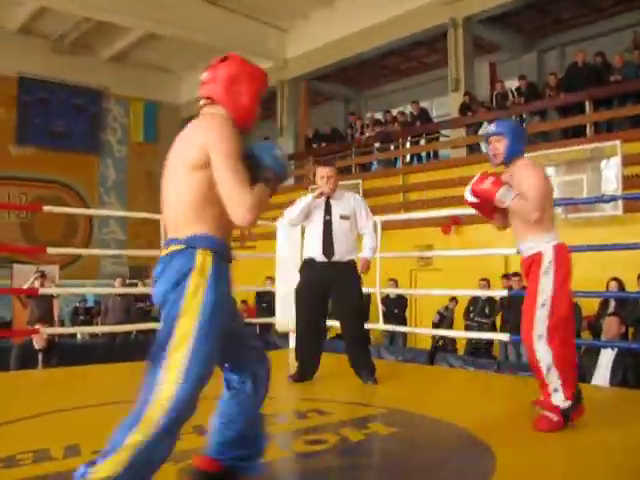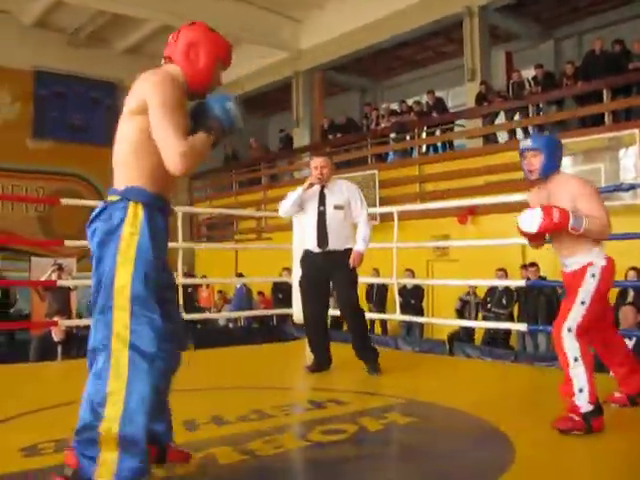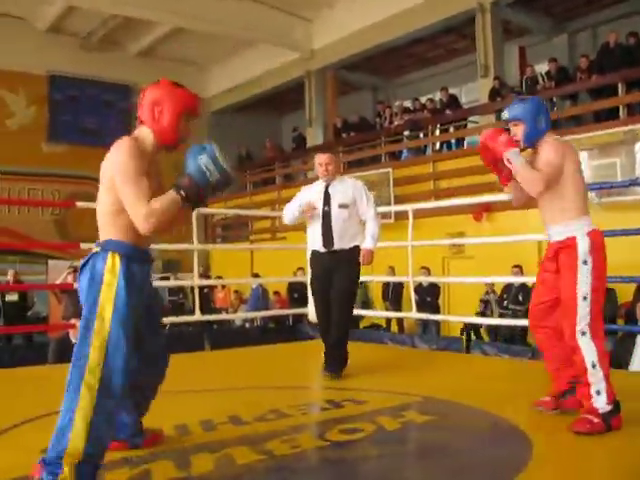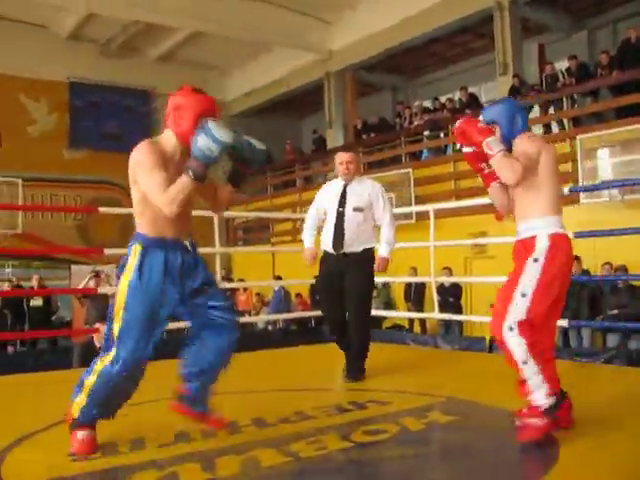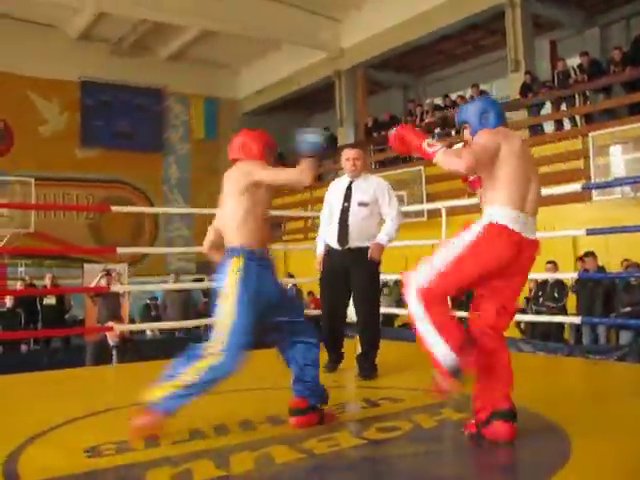
dt=0.3s
person 1, frame 1
left shoulder: (193, 137)
right shoulder: (217, 129)
right elbow: (244, 214)
left wrist: (251, 178)
right wrist: (266, 181)
left hip: (190, 268)
right hip: (194, 268)
left knee: (250, 370)
right knee: (173, 393)
person 1, frame 2
left shoulder: (158, 92)
right shoulder: (160, 81)
right elbow: (177, 161)
left wrist: (197, 131)
right wrist: (211, 132)
left hip: (140, 221)
right hip: (132, 220)
left knee: (163, 339)
right knee: (131, 346)
left ankle: (148, 440)
person 1, frame 3
left shoulder: (149, 159)
right shoulder: (127, 151)
left elbow: (162, 220)
right elbow: (146, 223)
left wrist: (198, 192)
right wrist: (187, 187)
left hip: (136, 268)
right hip: (113, 267)
left knee: (150, 358)
right knee: (102, 373)
left ankle: (121, 428)
person 1, frame 4
left shoulder: (187, 157)
right shoulder: (146, 153)
left elbow: (218, 203)
right elbow: (169, 206)
left wrist: (239, 171)
right wrist: (200, 165)
left hip: (185, 257)
right hip: (150, 258)
left knee: (221, 327)
right knee: (128, 347)
left ankle: (192, 400)
right ankle: (84, 417)
person 1, frame 5
left shoulder: (235, 184)
right shoulder: (247, 171)
left elbow: (210, 246)
right elbow: (304, 178)
right wrist: (308, 155)
left hip: (254, 267)
right hip: (242, 269)
left knee: (302, 335)
right knee: (222, 354)
left ankle: (307, 404)
right ankle: (157, 405)
person 2, frame 1
left shoulder: (527, 169)
right shoulder: (507, 176)
left elbow: (533, 212)
right elbow: (503, 222)
left wrist: (499, 191)
right wrist: (484, 205)
left hip: (547, 257)
right hip: (534, 259)
left knee: (540, 333)
right knee: (547, 330)
left ankle: (563, 405)
right ankle: (564, 393)
person 2, frame 2
left shoulder: (575, 185)
right shoulder: (537, 195)
left elbow: (604, 227)
right elbow: (540, 241)
left wrist: (566, 220)
right wrist: (533, 230)
left hip: (593, 268)
right hip: (573, 273)
left knee: (567, 332)
right knee: (602, 335)
left ankle: (586, 410)
person 2, frame 3
left shoulder: (553, 146)
right shoulder: (540, 153)
left elbow: (536, 185)
right elbow: (519, 198)
left wrist: (509, 151)
right wrist: (502, 165)
left hip: (579, 245)
right hip: (559, 246)
left knee: (582, 326)
right knee: (542, 319)
left ankle: (603, 408)
right ankle: (567, 386)
person 2, frame 4
left shoulder: (528, 140)
right shoulder: (518, 152)
left elbow: (513, 175)
right elbow: (506, 207)
left wrist: (487, 143)
right wrist: (485, 167)
left hip: (545, 245)
right hip: (534, 247)
left knee: (509, 325)
right knee: (536, 331)
left ankle: (545, 401)
right ankle: (550, 403)
person 2, frame 5
left shoulder: (491, 135)
right shoulder: (520, 154)
left elbow: (461, 164)
left wrist: (421, 142)
left hip: (498, 232)
right hip: (523, 243)
left knee: (419, 290)
right knee: (488, 328)
left ankle: (454, 359)
right ankle: (496, 416)
person 3, frame 1
left shoulder: (353, 200)
right shoulder: (308, 202)
left elbow: (368, 230)
right elbow: (288, 219)
left wrist: (366, 255)
right wrist: (312, 197)
left hip: (344, 268)
right hip: (313, 267)
left knee: (352, 320)
right knee: (306, 319)
left ankle: (365, 369)
right ankle: (305, 368)
person 3, frame 2
left shoulder: (348, 189)
right shoulder: (304, 193)
left elbow: (363, 220)
right elbow: (284, 211)
left wrist: (359, 248)
right wrist: (304, 189)
left hip: (341, 257)
right hip: (312, 258)
left knee: (350, 307)
right knee: (313, 312)
left ankle: (368, 356)
right ankle: (321, 358)
person 3, frame 3
left shoulder: (354, 186)
right shoulder: (308, 191)
left elbow: (371, 217)
right elbow: (287, 214)
left wrist: (369, 245)
right wrist: (300, 211)
left hip: (346, 256)
right hip: (319, 257)
left knee: (341, 308)
right knee: (323, 311)
left ankle: (335, 361)
right ankle: (335, 358)
person 3, frame 4
left shoulder: (372, 189)
right shoulder: (327, 189)
left elbow: (387, 222)
right elbow: (313, 217)
left wrist: (384, 253)
right wrist: (309, 244)
left hip: (359, 259)
right hip: (331, 258)
left knee: (357, 312)
right knee: (331, 311)
left ankle: (355, 364)
right ankle: (351, 354)
person 3, frame 5
left shoulder: (377, 186)
right shoulder: (333, 188)
left elbow: (392, 216)
right elbow: (326, 220)
left wrist: (381, 241)
right wrist: (320, 250)
left hip: (362, 254)
right hip: (334, 254)
left knee: (367, 308)
right knee: (330, 307)
left ankle: (368, 361)
right ankle: (334, 353)
